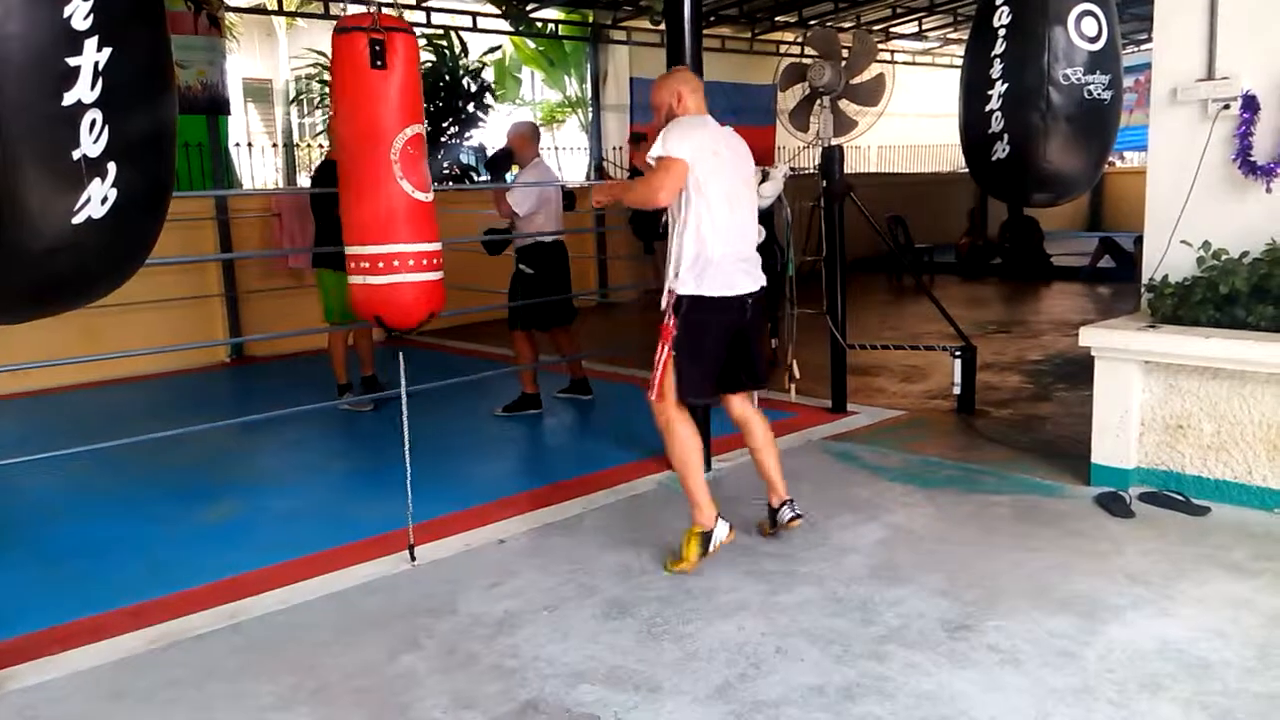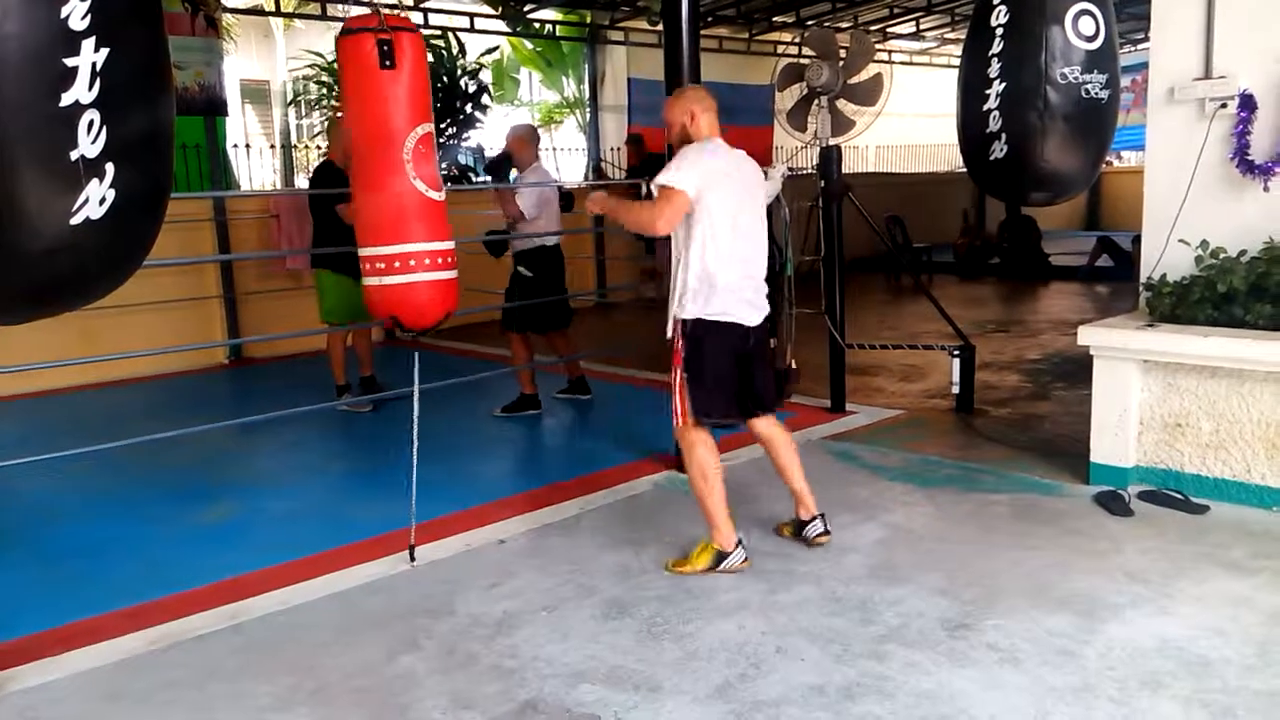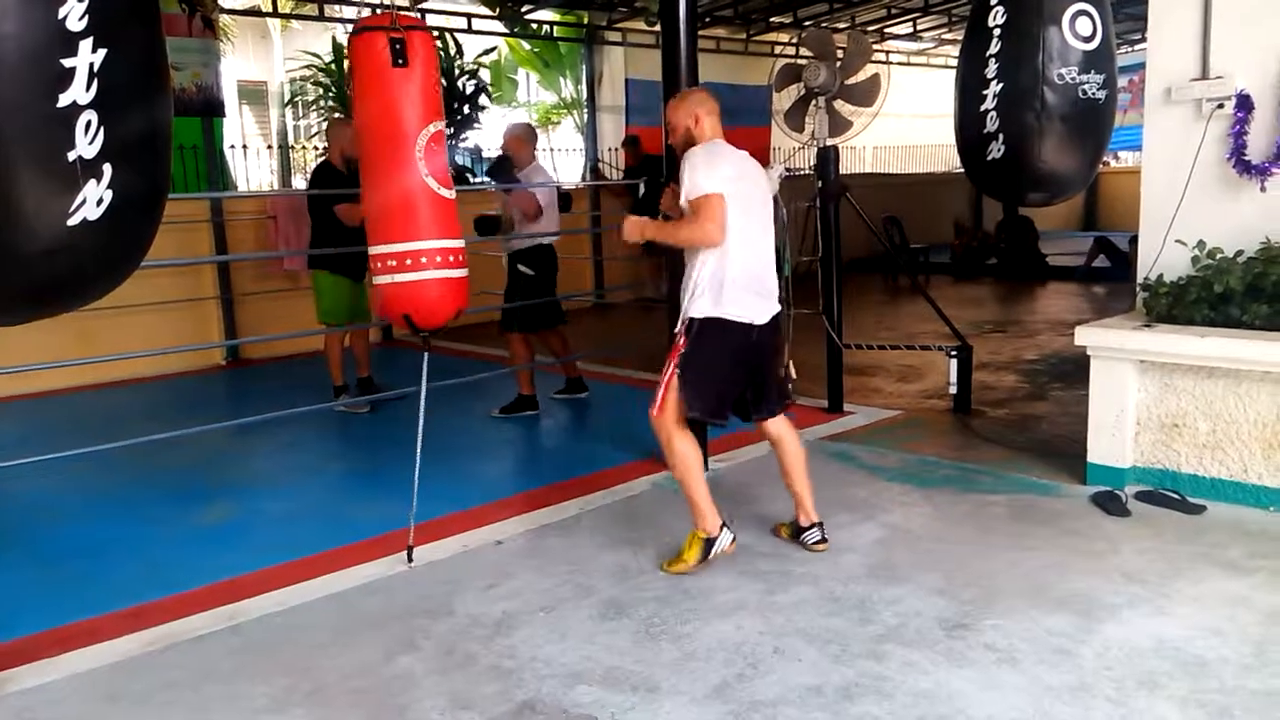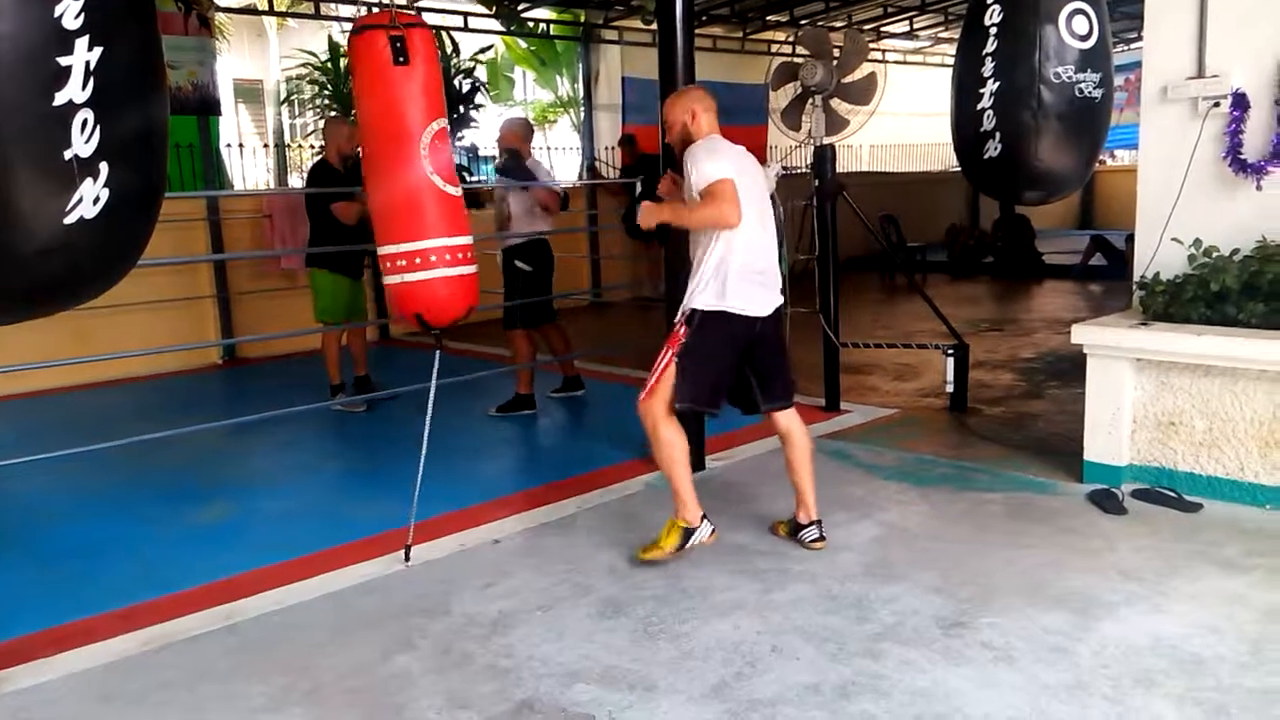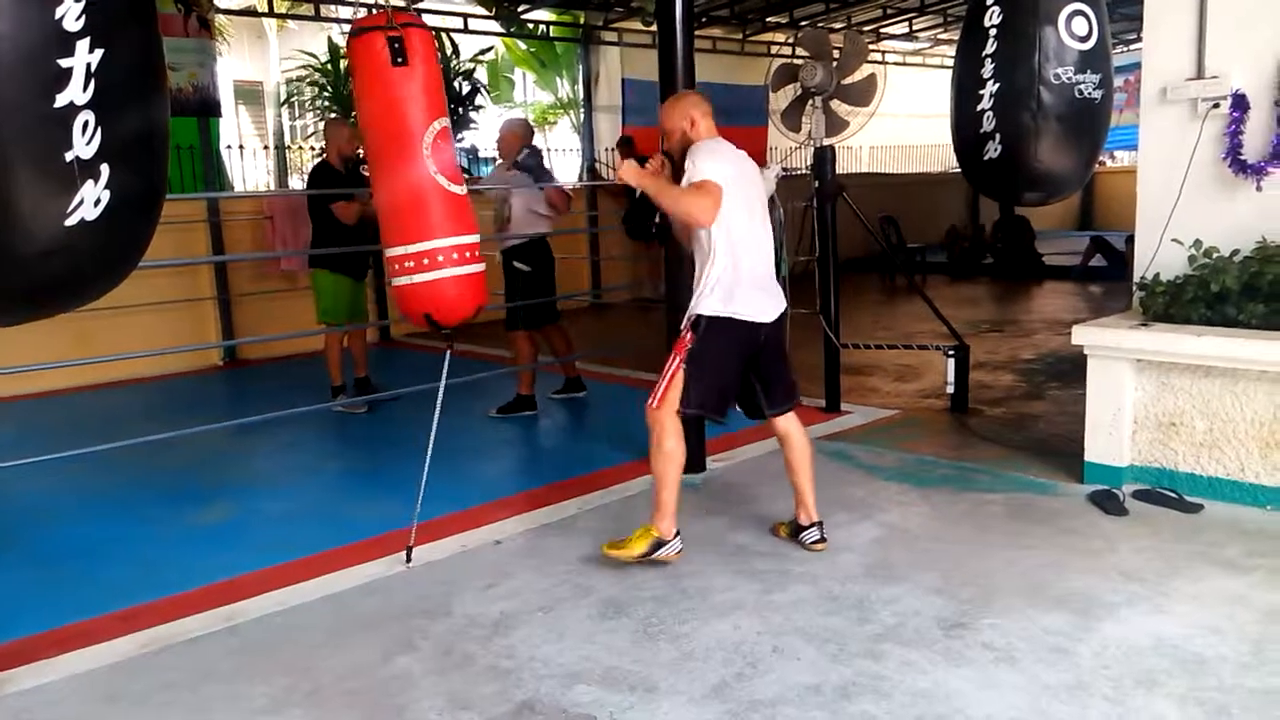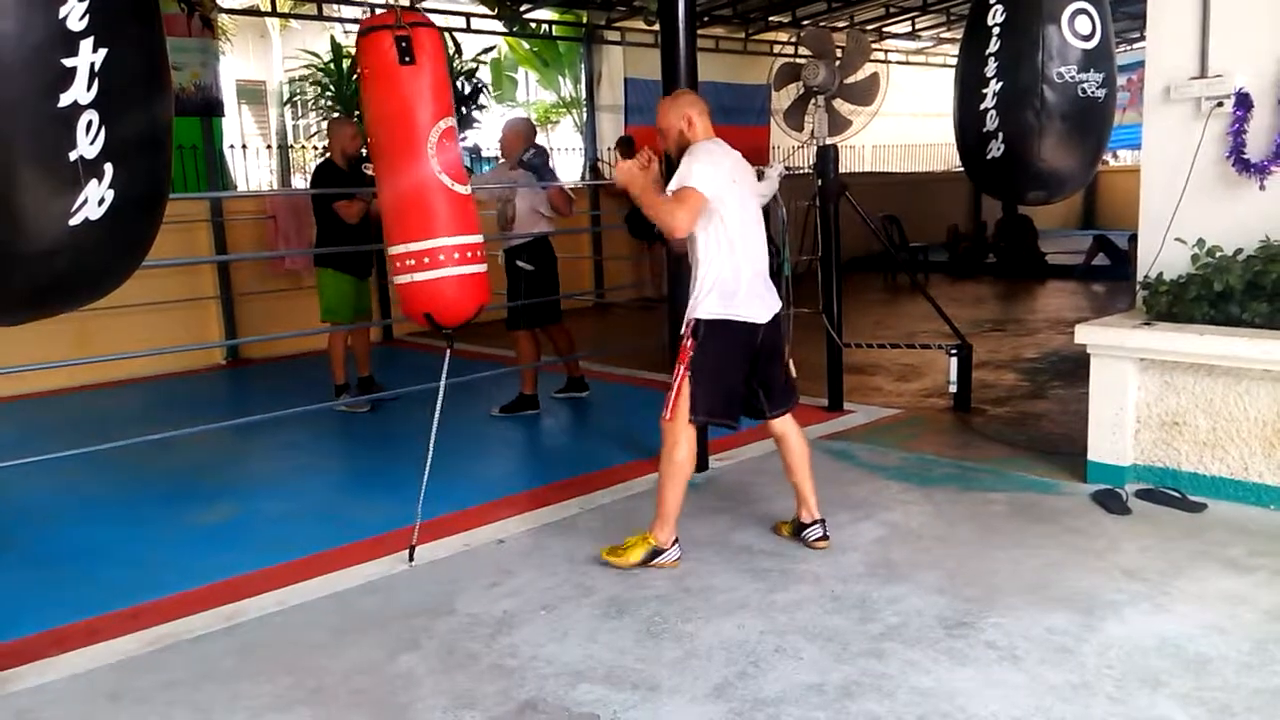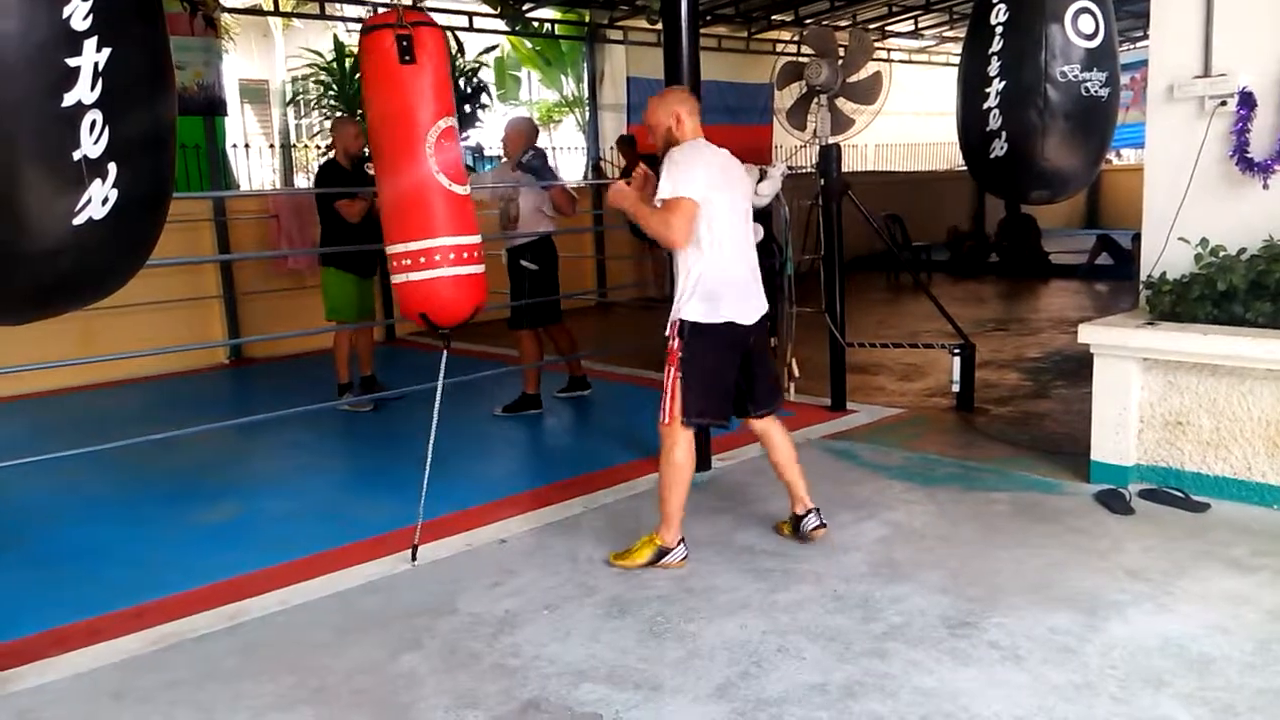
dt=0.1s
person 1, frame 1
left shoulder: (683, 131)
right shoulder: (735, 142)
left elbow: (660, 193)
left wrist: (611, 190)
right wrist: (653, 168)
left hip: (701, 290)
right hip: (745, 287)
left knee: (668, 405)
right knee: (739, 399)
left ankle: (708, 526)
right ankle: (780, 502)
person 1, frame 2
left shoulder: (693, 158)
right shoulder: (747, 166)
left elbow: (660, 222)
left wrist: (608, 203)
right wrist: (672, 195)
left hip: (706, 313)
right hip: (751, 311)
left knee: (691, 428)
right knee: (761, 418)
left ankle: (724, 544)
right ankle: (809, 516)
person 1, frame 3
left shoulder: (701, 158)
right shoulder: (749, 166)
left elbow: (711, 231)
left wrist: (649, 228)
right wrist: (680, 215)
left hip: (715, 313)
right hip: (761, 311)
left knee: (667, 418)
right knee: (774, 418)
left ankle: (710, 530)
right ankle: (809, 523)
person 1, frame 4
left shoulder: (704, 151)
right shoulder: (745, 160)
left elbow: (726, 213)
left wrist: (664, 211)
right wrist: (680, 200)
left hip: (718, 305)
right hip: (763, 303)
left knee: (654, 406)
right knee: (783, 411)
left ankle: (688, 519)
right ankle: (807, 520)
person 1, frame 5
left shoulder: (708, 152)
right shoulder: (742, 162)
left elbow: (699, 213)
left wrist: (644, 182)
right wrist: (665, 187)
left hip: (722, 311)
right hip: (765, 308)
left knee: (664, 413)
right knee: (782, 415)
left ankle: (662, 531)
right ankle: (808, 521)
person 1, frame 6
left shoulder: (703, 155)
right shoulder: (735, 162)
left elbow: (678, 225)
left wrist: (636, 182)
right wrist: (657, 187)
left hip: (720, 314)
right hip: (760, 310)
left knee: (678, 422)
right knee: (780, 416)
left ankle: (661, 538)
right ankle: (810, 519)
person 1, frame 7
left shoulder: (686, 158)
right shoulder: (730, 164)
left elbow: (673, 235)
left wrist: (629, 202)
right wrist: (653, 197)
left hip: (705, 315)
right hip: (748, 310)
left knee: (675, 424)
right knee: (759, 415)
left ankle: (668, 540)
right ankle: (805, 512)
person 2, frame 1
left shoulder: (532, 175)
right shoulder: (542, 173)
left elbow: (505, 208)
left hip: (537, 256)
right hip: (548, 253)
left knee: (520, 326)
right knee: (555, 323)
left ankle: (530, 396)
right ankle: (579, 382)
person 2, frame 2
left shoulder: (533, 179)
right shoulder: (536, 177)
left elbow: (511, 211)
right wrist: (506, 237)
left hip: (535, 260)
right hip: (544, 257)
left knee: (514, 327)
right knee: (550, 326)
left ankle: (528, 396)
right ankle: (578, 383)
person 2, frame 3
left shoulder: (535, 176)
right shoulder: (520, 175)
left elbow: (530, 210)
left wrist: (508, 180)
left hip: (532, 258)
right hip: (526, 258)
left knee: (515, 328)
right knee: (545, 325)
left ankle: (526, 397)
right ankle: (575, 381)
person 2, frame 4
left shoulder: (535, 171)
right shoulder: (511, 172)
left elbow: (553, 204)
right elbow: (503, 202)
left wrist: (522, 175)
left hip: (528, 254)
right hip: (518, 254)
left knee: (517, 325)
right knee: (543, 320)
left ankle: (524, 396)
right ankle: (572, 379)
person 2, frame 5
left shoulder: (531, 173)
right shoulder: (502, 172)
left elbow: (563, 205)
right elbow: (478, 187)
left wrist: (540, 174)
left hip: (529, 254)
right hip: (516, 255)
left knee: (519, 326)
right knee: (546, 321)
left ankle: (525, 397)
right ankle: (573, 380)
person 2, frame 6
left shoulder: (534, 172)
right shoulder: (502, 172)
left elbow: (564, 208)
right elbow: (472, 184)
left wrist: (544, 174)
left hip: (531, 253)
right hip: (517, 254)
left knee: (521, 326)
right knee: (550, 320)
left ankle: (528, 396)
right ankle: (576, 380)
person 2, frame 7
left shoulder: (537, 172)
right shoulder: (502, 172)
left elbow: (569, 208)
left wrist: (544, 175)
left hip: (534, 253)
right hip: (519, 253)
left knee: (524, 325)
right knee: (550, 320)
left ankle: (530, 396)
right ankle: (578, 379)
person 3, frame 1
right shoulder: (327, 172)
right hip: (334, 265)
left knee: (364, 324)
right knee: (341, 327)
left ankle: (370, 382)
right ankle: (344, 391)
person 3, frame 2
left shoulder: (346, 175)
right shoulder: (327, 176)
right elbow: (352, 217)
left hip: (354, 261)
right hip: (334, 265)
left knee: (364, 324)
right knee: (340, 327)
left ankle: (368, 382)
right ankle: (343, 392)
person 3, frame 3
left shoulder: (349, 175)
right shoulder: (325, 176)
left elbow: (363, 217)
right elbow: (352, 217)
left hip: (353, 265)
right hip: (331, 267)
left knee: (361, 325)
right knee: (337, 328)
left ankle: (366, 383)
right ankle: (340, 393)
person 3, frame 4
left shoulder: (347, 173)
right shoulder: (322, 175)
left elbow: (363, 214)
right elbow: (348, 215)
right wrist: (366, 195)
left hip: (351, 263)
right hip: (329, 265)
left knee: (358, 324)
right knee: (334, 327)
left ankle: (362, 382)
right ankle: (337, 391)
person 3, frame 5
left shoulder: (350, 175)
right shoulder: (322, 175)
left elbow: (367, 216)
right elbow: (348, 216)
right wrist: (366, 192)
left hip: (355, 264)
right hip: (331, 266)
left knee: (359, 325)
right knee: (337, 328)
left ankle: (362, 384)
right ankle: (338, 393)
person 3, frame 6
left shoulder: (354, 173)
right shoulder: (326, 174)
left elbow: (371, 213)
right elbow: (351, 215)
right wrist: (369, 191)
left hip: (359, 263)
right hip: (336, 265)
left knee: (363, 324)
right knee: (341, 327)
left ankle: (366, 383)
right ankle: (341, 391)
person 3, frame 7
left shoulder: (358, 172)
right shoulder: (329, 173)
left elbow: (373, 213)
right elbow: (352, 214)
right wrist: (371, 191)
left hip: (364, 262)
right hip: (340, 265)
left knee: (366, 324)
right knee: (346, 326)
left ankle: (368, 382)
right ankle: (345, 391)
